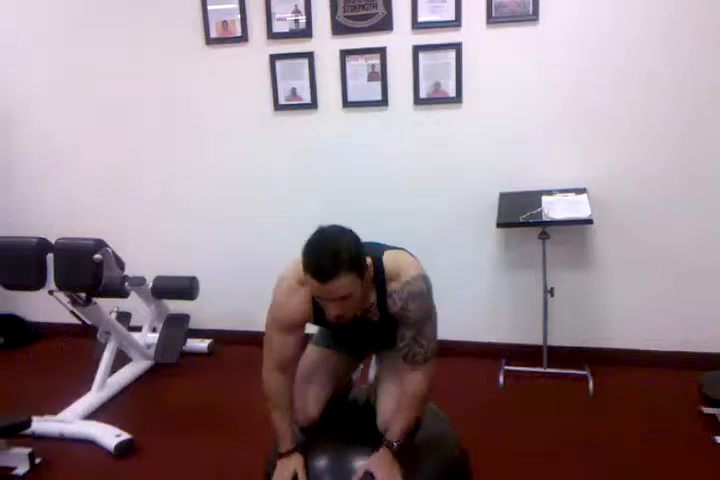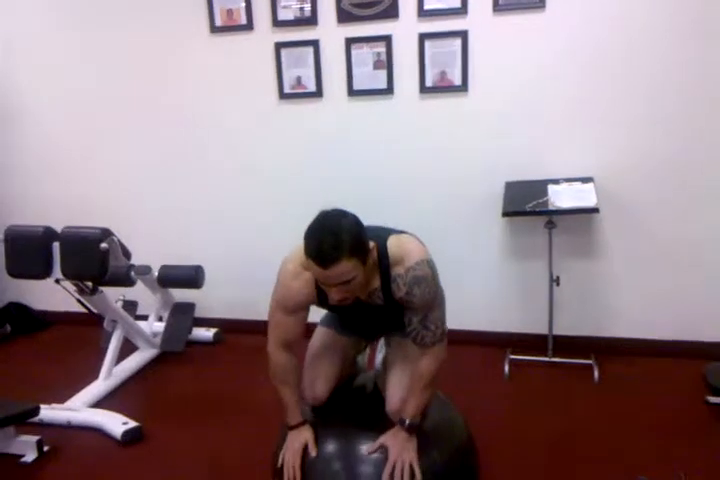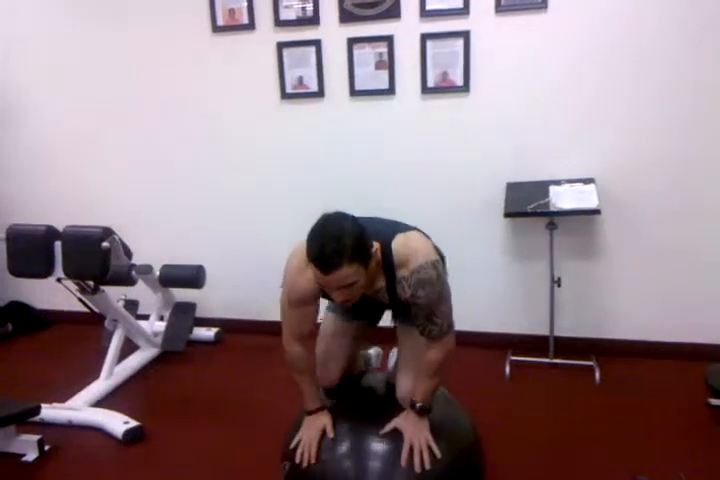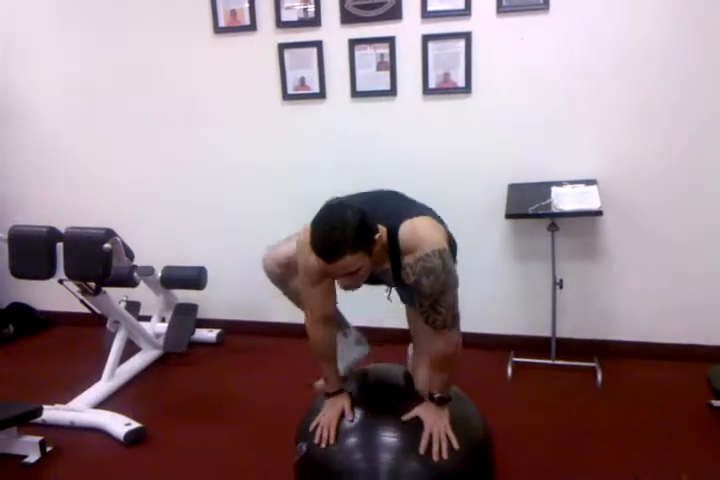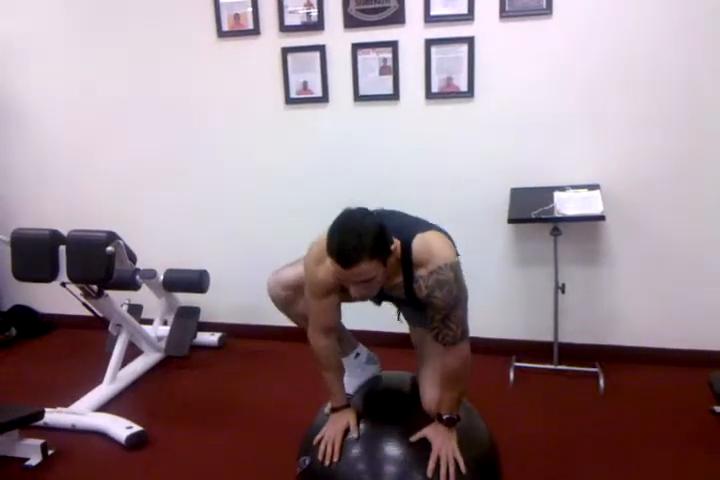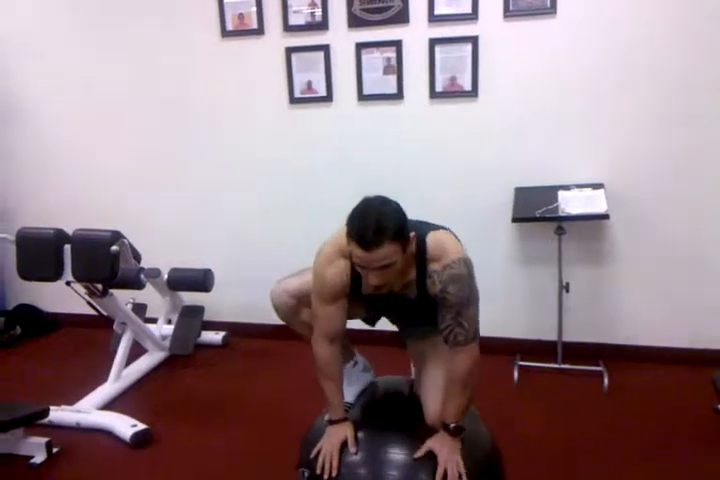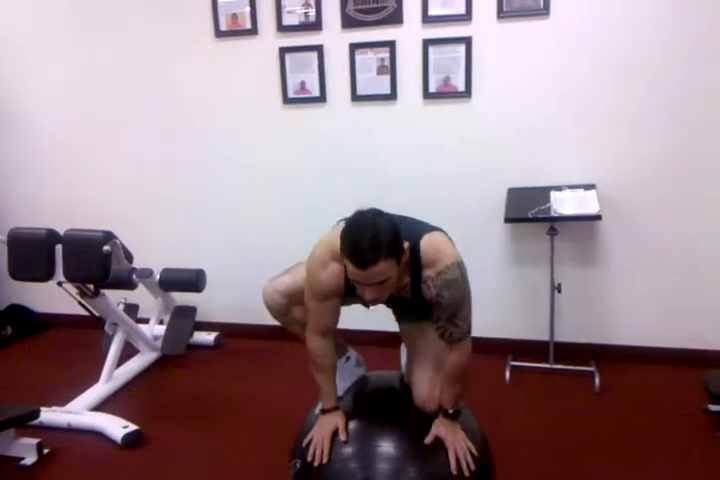
dt=0.4s
person 1, frame 1
left shoulder: (406, 284)
right shoulder: (292, 290)
left elbow: (419, 371)
right elbow: (277, 370)
left wrist: (390, 451)
right wrist: (287, 452)
left hip: (394, 333)
right hip: (338, 334)
left knee: (391, 424)
right knee: (305, 416)
left ankle: (381, 384)
right ankle: (343, 384)
person 1, frame 2
left shoulder: (411, 267)
right shoulder: (296, 274)
left elbow: (432, 350)
right elbow: (280, 349)
left wrist: (407, 428)
right wrist: (296, 424)
left hip: (404, 316)
right hip: (348, 316)
left knee: (398, 410)
right knee: (313, 396)
left ankle: (388, 370)
right ankle: (350, 367)
person 1, frame 3
left shoulder: (417, 267)
right shoulder: (301, 268)
left elbow: (441, 342)
right elbow: (296, 342)
left wrist: (418, 411)
right wrist: (314, 410)
left hip: (412, 298)
right hip: (357, 293)
left knee: (408, 397)
right knee: (326, 380)
left ankle: (402, 366)
right ankle: (364, 363)
person 1, frame 4
left shoulder: (425, 252)
right shoulder: (312, 246)
left elbow: (446, 335)
right elbow: (319, 322)
left wrist: (437, 402)
right wrist: (334, 392)
left hip: (413, 258)
right hip: (360, 251)
left knee: (426, 383)
right knee: (274, 262)
left ankle: (416, 361)
right ankle: (349, 341)
person 1, frame 5
left shoulder: (435, 265)
right shoulder: (321, 259)
left elbow: (455, 350)
right elbow: (322, 333)
left wrist: (446, 422)
right wrist: (339, 406)
left hip: (421, 292)
right hip: (374, 268)
left knee: (434, 404)
right knee: (279, 286)
left ankle: (427, 369)
right ankle: (358, 360)
person 1, frame 6
left shoulder: (448, 263)
right shoulder: (333, 258)
left elbow: (464, 352)
right elbow: (326, 340)
left wrist: (450, 432)
right wrist: (337, 419)
left hip: (426, 313)
right hip: (367, 299)
left knee: (438, 418)
right knee: (283, 296)
left ankle: (424, 376)
right ankle: (355, 369)
person 1, frame 7
left shoulder: (441, 266)
right shoulder: (326, 258)
left elbow: (458, 346)
right elbow: (319, 334)
left wrist: (448, 416)
right wrist: (329, 408)
left hip: (420, 301)
left knee: (429, 401)
right knee: (275, 295)
left ankle: (412, 360)
right ankle: (346, 363)
